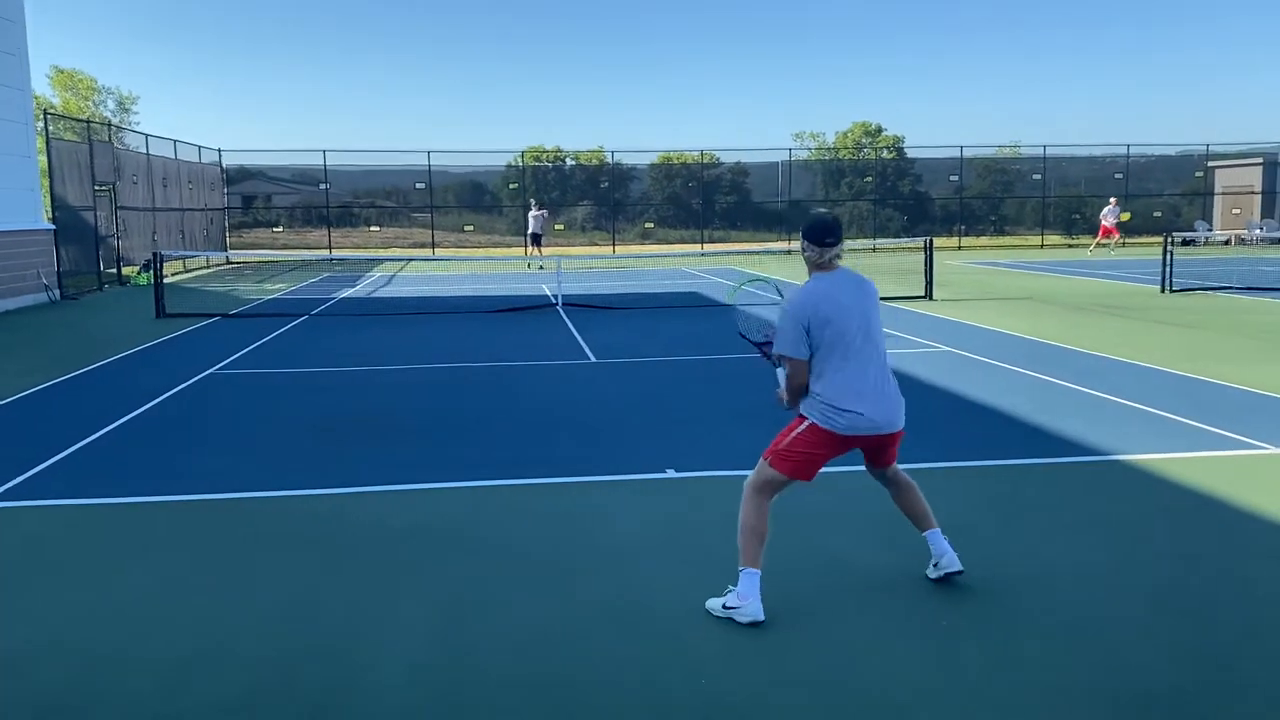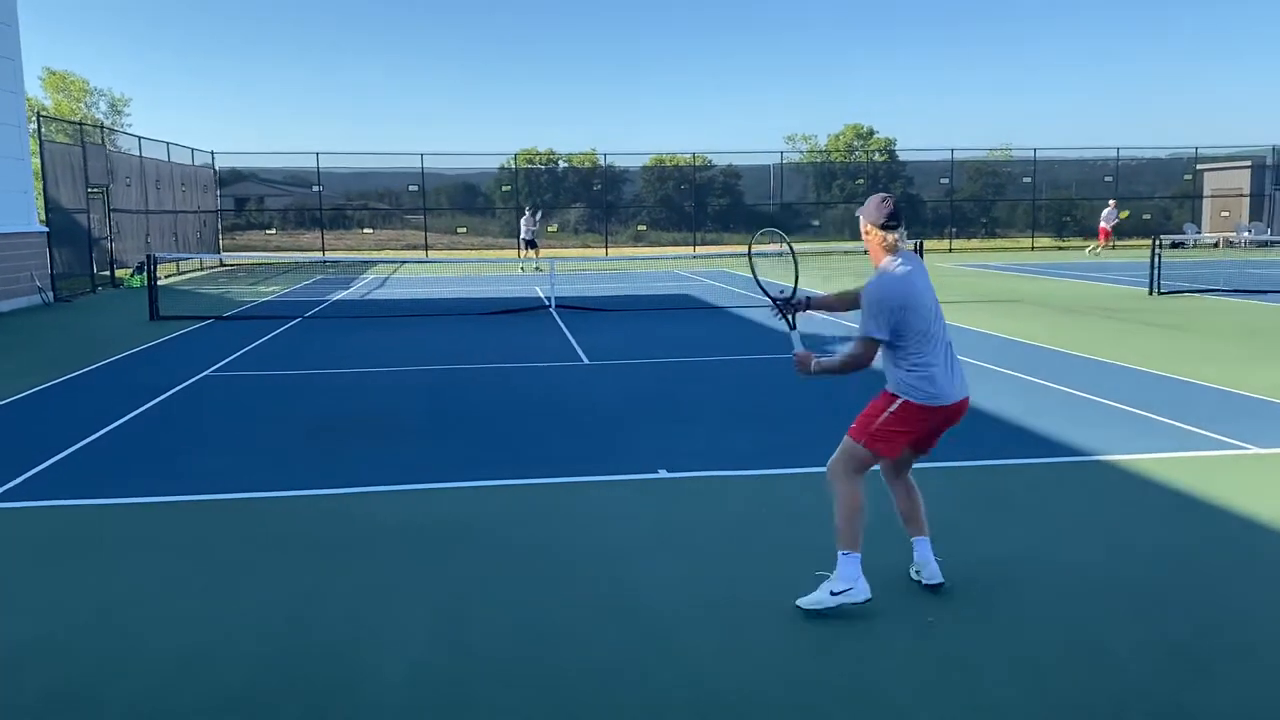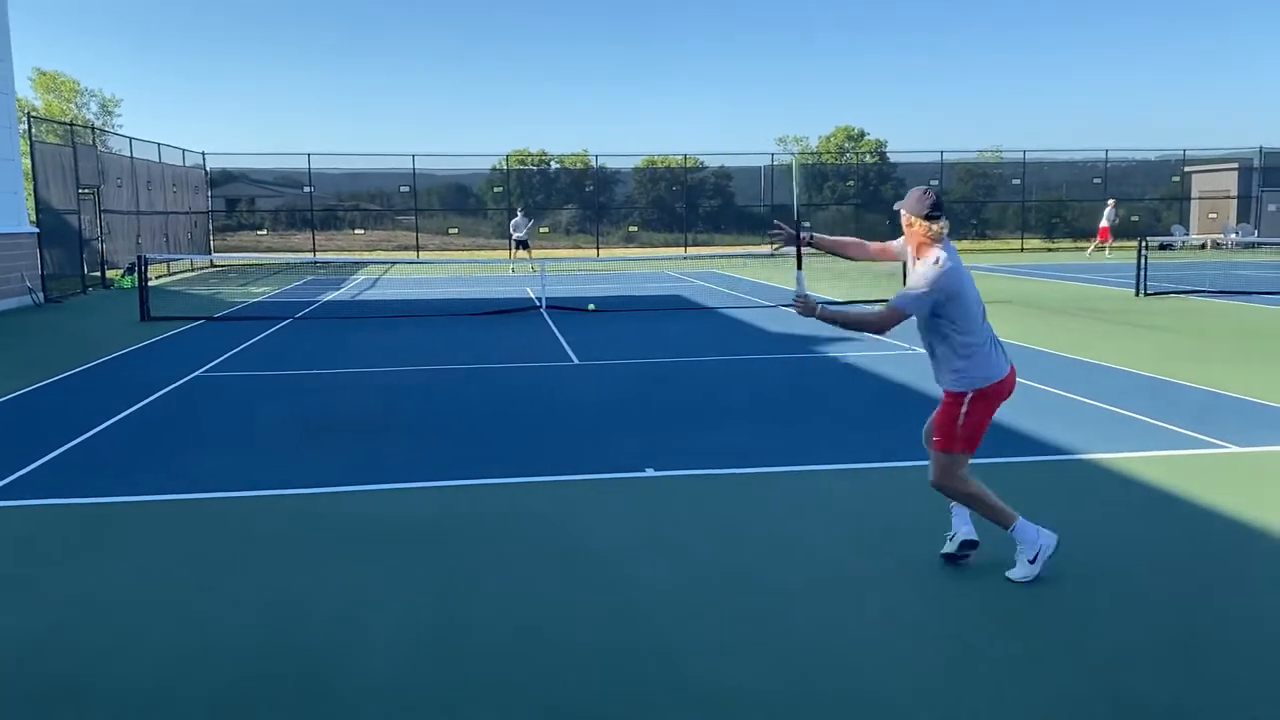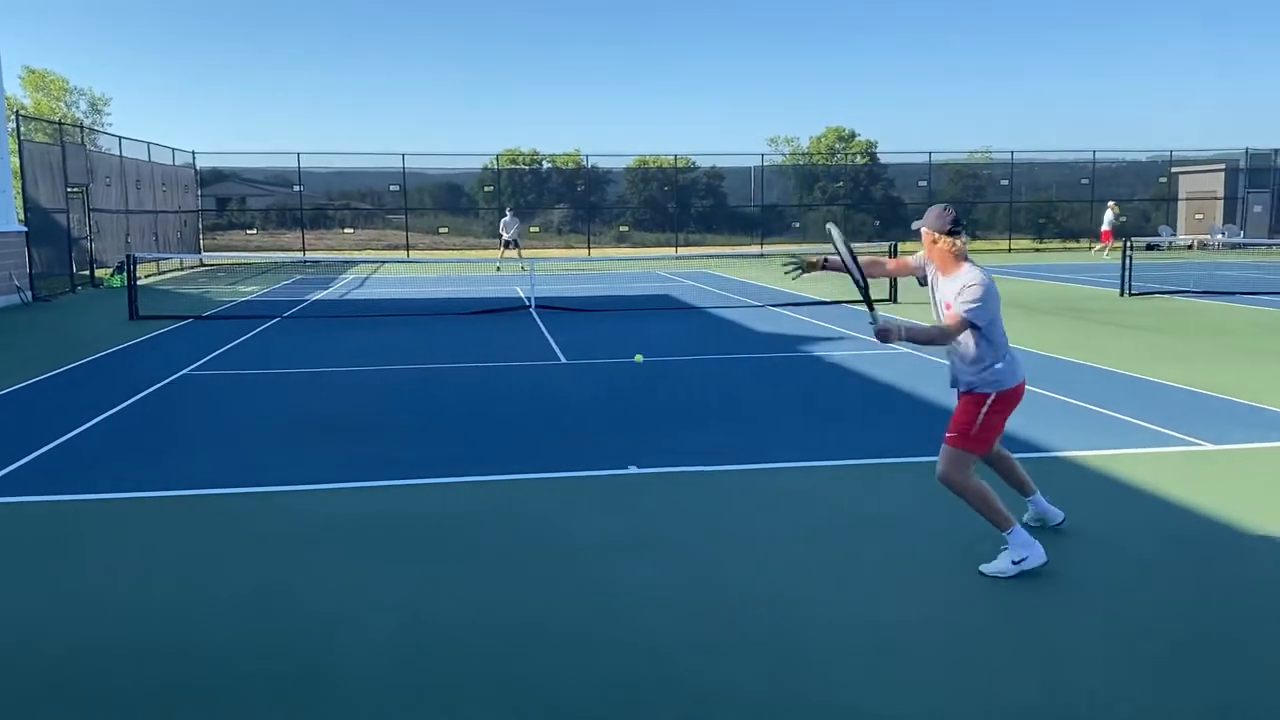
dt=0.2s
person 1, frame 1
left shoulder: (797, 305)
right shoulder: (865, 288)
left elbow: (798, 381)
left wrist: (789, 399)
left hip: (834, 419)
right hip: (888, 417)
left knee: (757, 490)
right knee: (891, 475)
left ankle: (746, 593)
right ankle: (944, 555)
person 1, frame 2
left shoulder: (884, 284)
right shoulder: (908, 264)
left elbow: (861, 358)
right elbow: (855, 299)
left wrist: (814, 366)
right wrist: (806, 302)
left hip: (918, 398)
right hip: (952, 393)
left knee: (842, 470)
right knee: (894, 466)
left ankle: (848, 577)
right ankle: (926, 563)
person 1, frame 3
left shoulder: (937, 271)
right shoulder: (924, 249)
left elbow: (882, 321)
right elbow: (868, 249)
left wrist: (819, 312)
right wrist: (806, 238)
left hip: (977, 382)
right hip: (983, 375)
left knee: (943, 475)
right knee: (935, 439)
left ankle: (1032, 538)
right ankle: (963, 528)
person 1, frame 4
left shoulder: (977, 284)
right shoulder: (933, 265)
left elbow: (946, 333)
right elbow: (883, 266)
left wrist: (901, 332)
right wrist: (825, 263)
left hip: (993, 386)
right hip: (980, 385)
left knee: (953, 471)
right knee: (986, 449)
left ankle: (1023, 547)
right ankle: (1042, 509)
